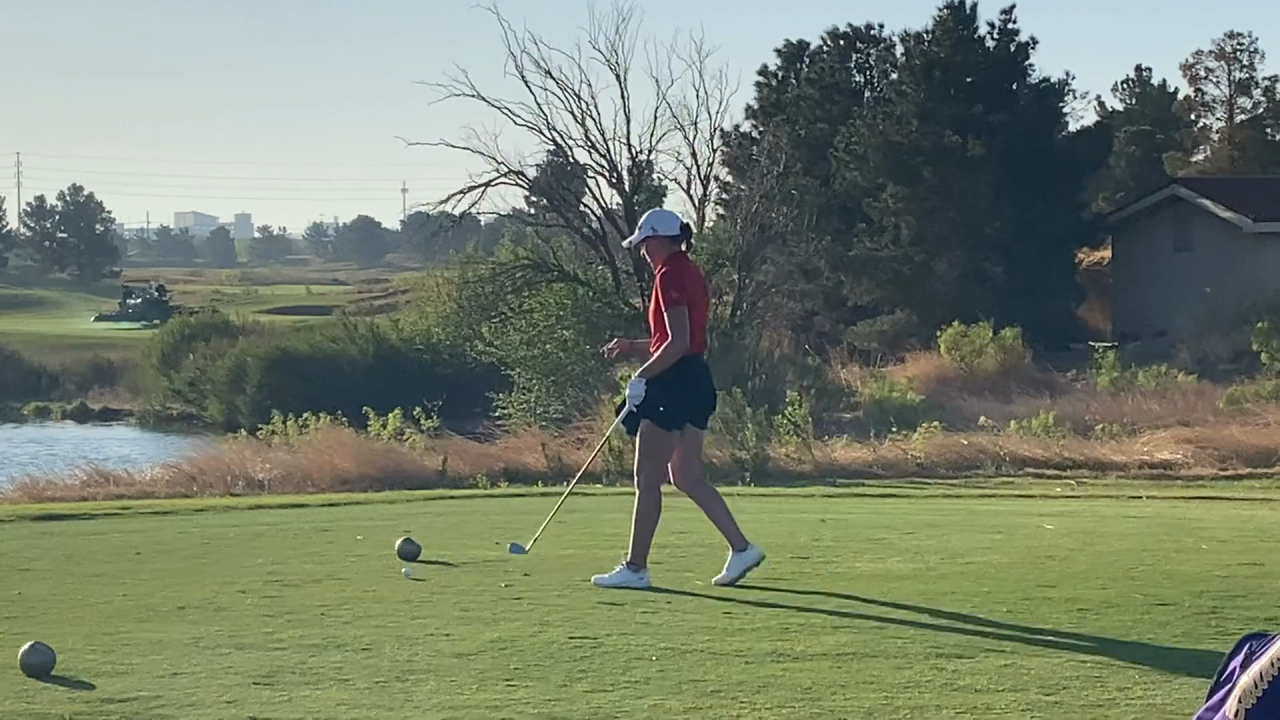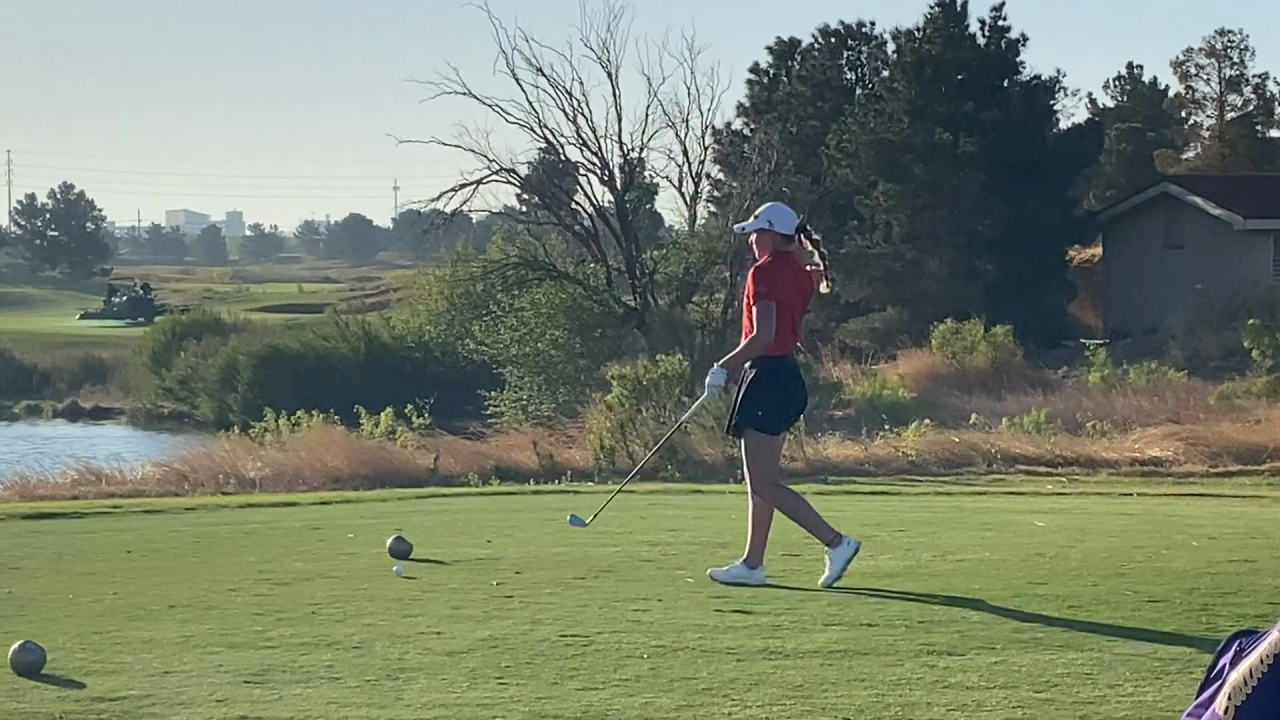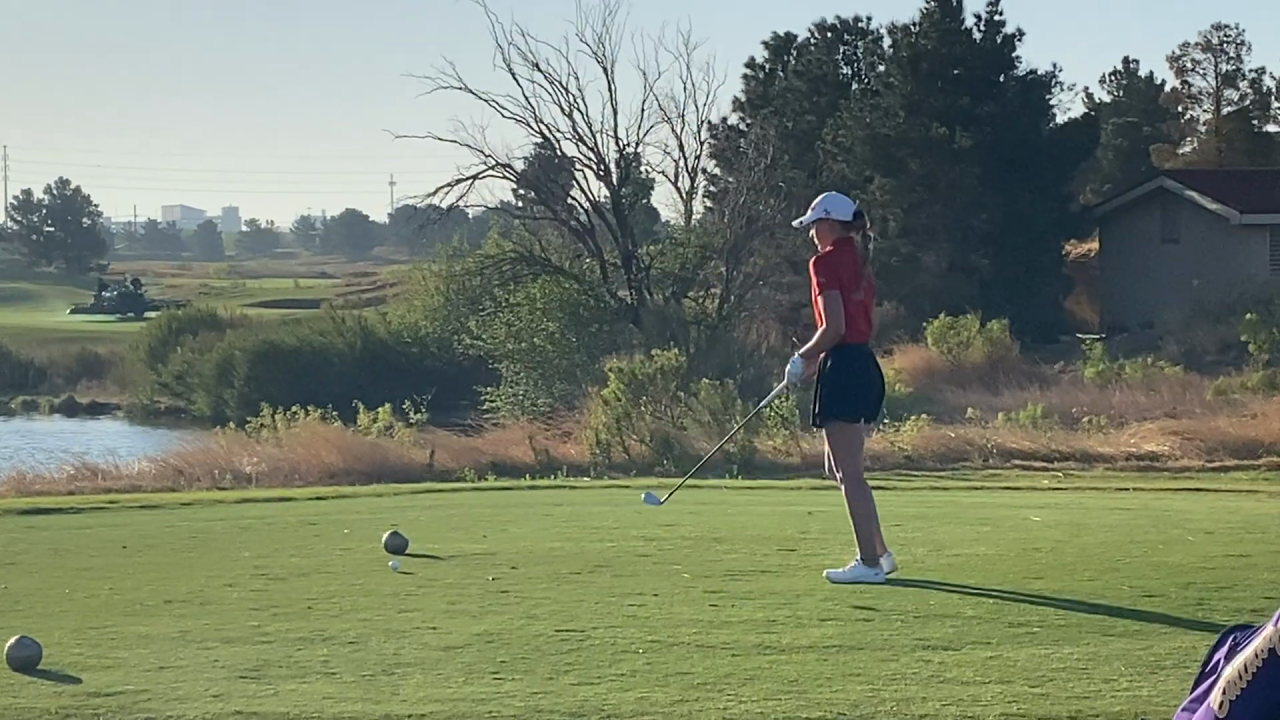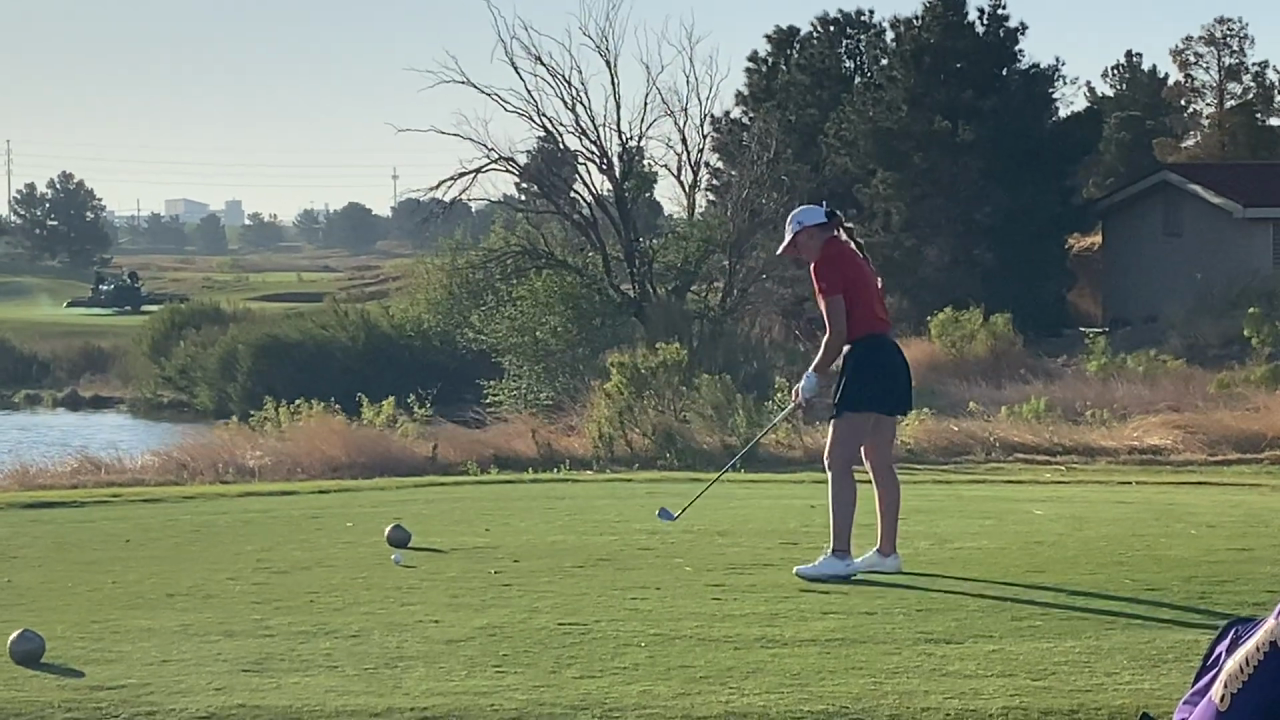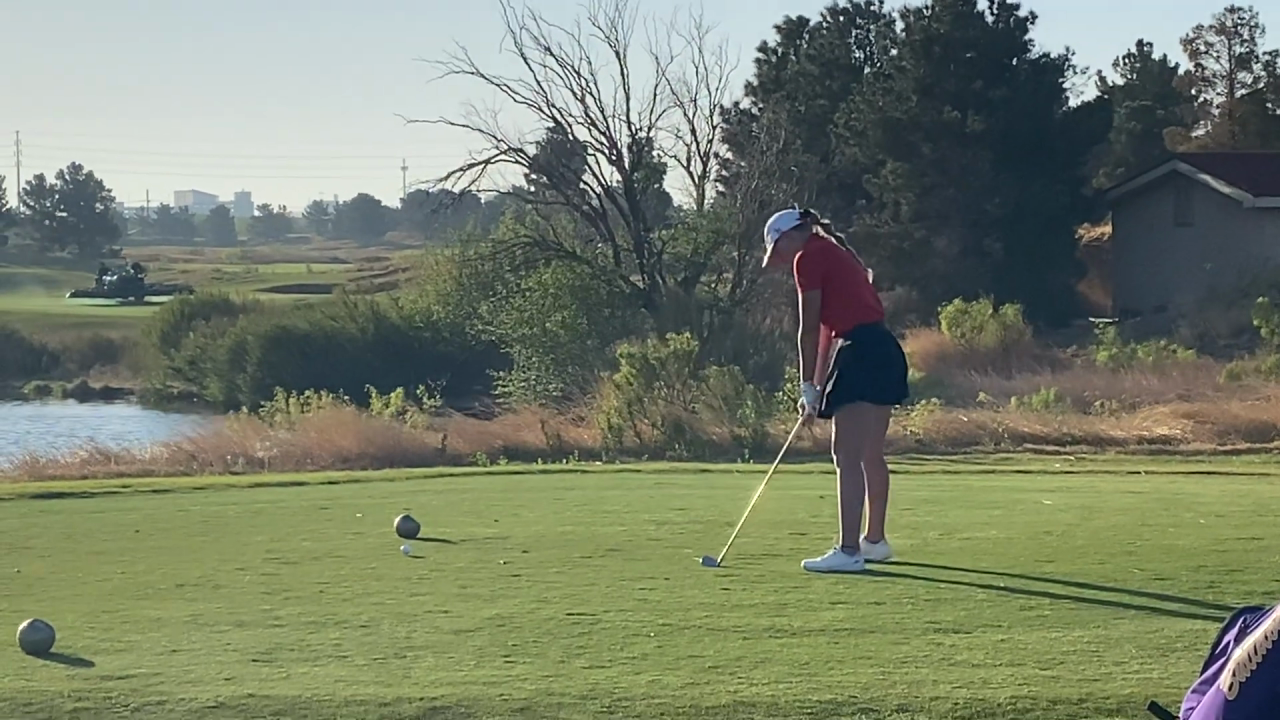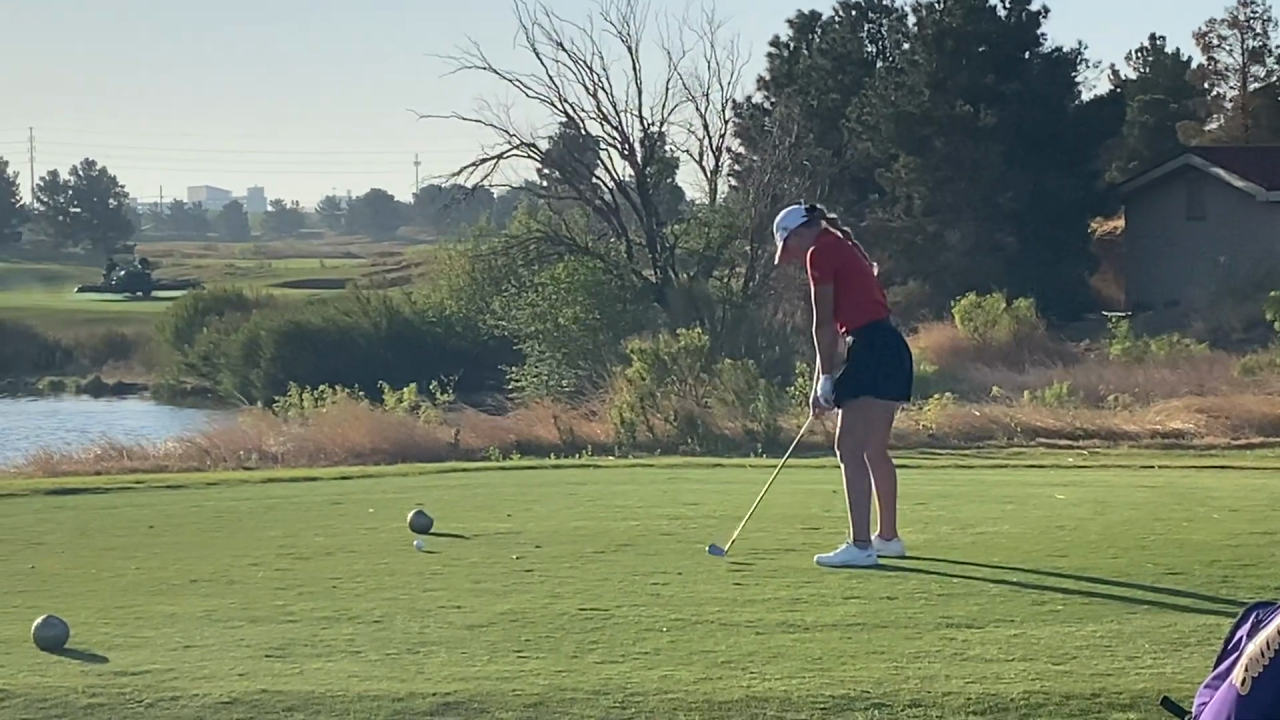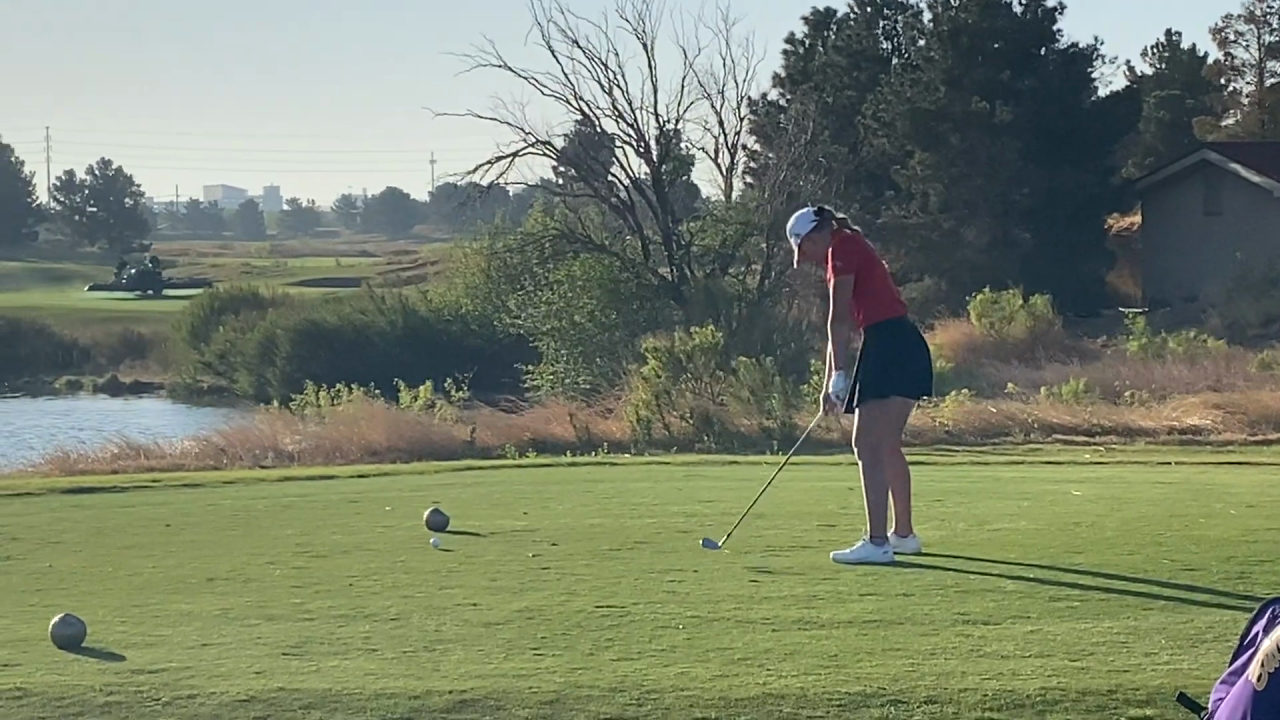
dt=0.5s
person 1, frame 1
left shoulder: (669, 275)
right shoulder: (691, 273)
left elbow: (677, 342)
left wrist: (640, 377)
right wrist: (631, 345)
left hip: (674, 382)
right hip: (695, 379)
left knee: (647, 479)
right knee: (687, 477)
left ankle: (634, 568)
right ankle: (742, 548)
person 1, frame 2
left shoulder: (764, 272)
right shoulder: (802, 274)
left elbow: (762, 338)
left wrist: (722, 368)
left hip: (768, 379)
right hip: (787, 377)
left knee: (765, 484)
right knee: (758, 476)
left ankle: (837, 542)
right ankle: (750, 565)
person 1, frame 3
left shoulder: (826, 262)
right shoulder: (858, 263)
left elbow: (833, 328)
left wrist: (801, 359)
right wrist: (816, 359)
left hip: (843, 368)
right hip: (864, 365)
left knee: (848, 472)
right knee: (845, 468)
left ankle: (869, 562)
right ankle: (878, 553)
person 1, frame 4
left shoulder: (825, 262)
right shoulder: (850, 256)
left elbow: (837, 333)
left wrist: (811, 377)
right wrist: (816, 376)
left hip: (867, 362)
right hip: (888, 360)
left knee: (838, 461)
right knee: (879, 463)
left ankle: (839, 556)
right ankle: (886, 552)
person 1, frame 5
left shoulder: (809, 258)
right shoulder: (833, 253)
left elbow: (809, 329)
left wrist: (808, 387)
right wrist: (818, 386)
left hip: (863, 353)
right hip: (884, 351)
left knee: (847, 456)
right knee: (870, 454)
left ankle: (848, 551)
right ankle: (875, 540)
person 1, frame 6
left shoulder: (821, 252)
right shoulder: (839, 249)
left elbow: (824, 324)
right elbow: (833, 327)
left wrist: (826, 378)
right wrist: (820, 384)
left hip: (870, 351)
right hip: (885, 349)
left knee: (849, 449)
right knee: (875, 450)
left ankle: (860, 545)
right ankle: (887, 537)
person 1, frame 7
left shoulder: (842, 248)
right shoulder: (845, 254)
left elbow: (840, 319)
right elbow: (839, 327)
left wrist: (839, 375)
right wrist: (830, 383)
left hip: (888, 346)
right hip: (902, 346)
left knee: (868, 446)
right knee: (888, 447)
left ankle: (877, 542)
right ankle: (903, 534)
